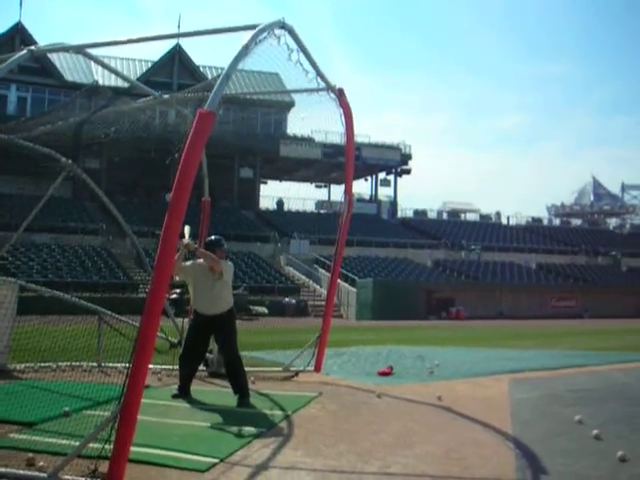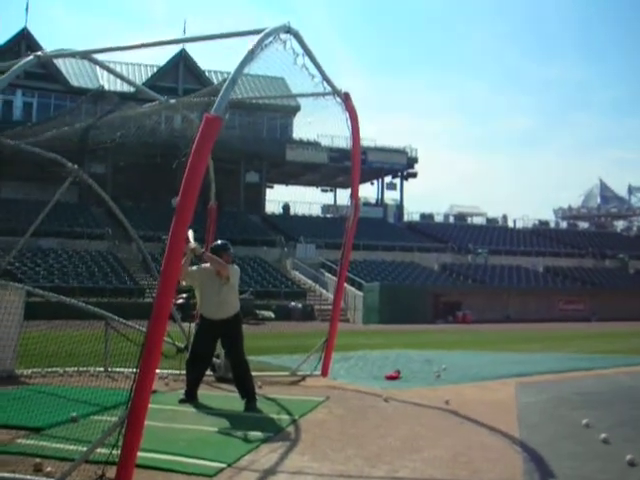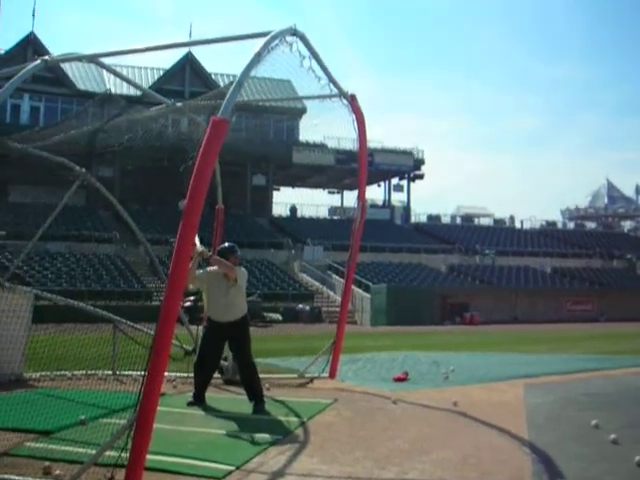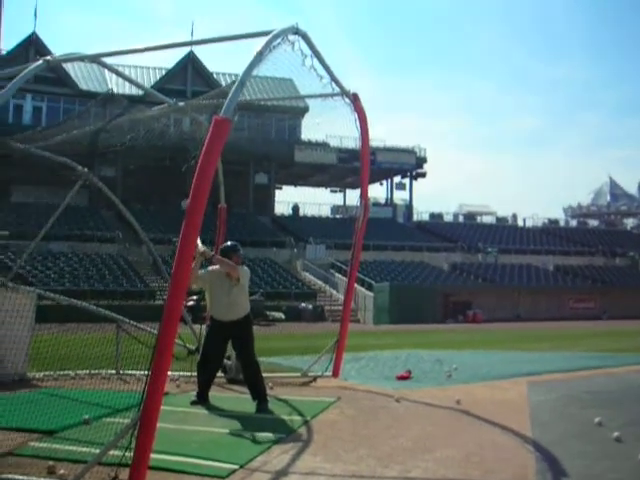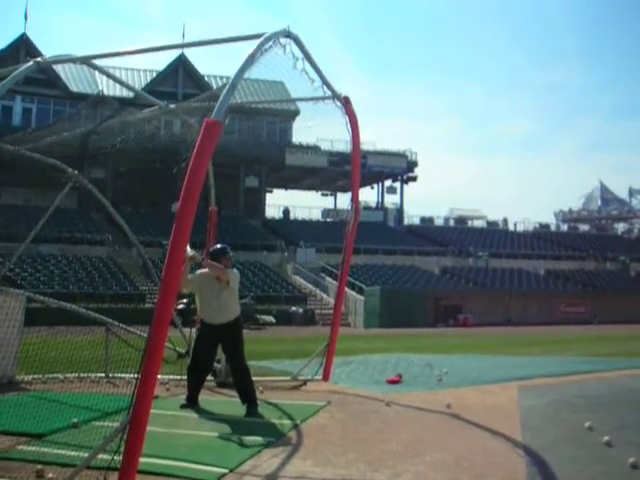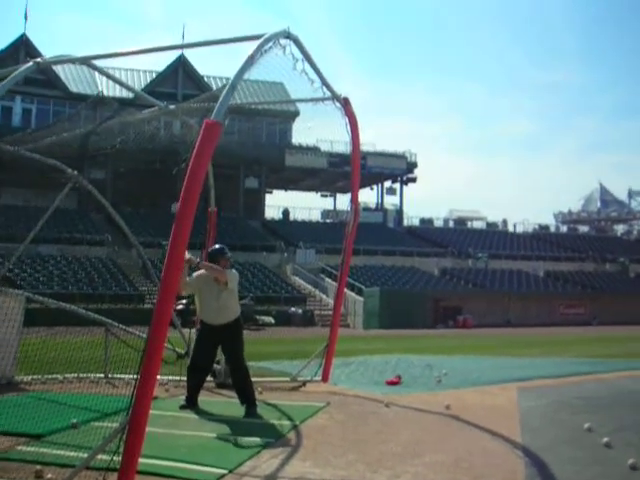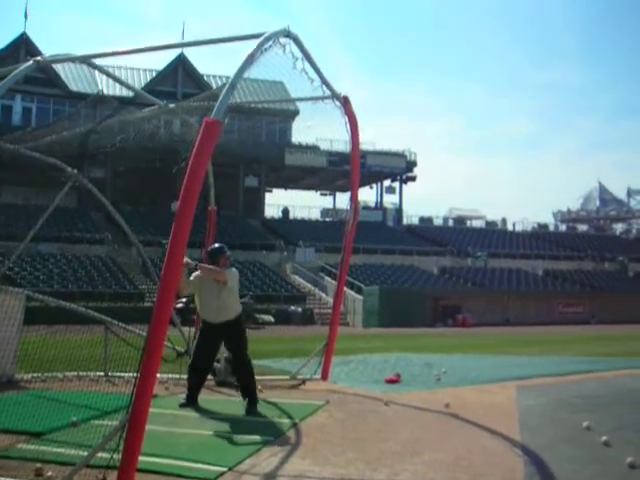
dt=0.1s
person 1, frame 1
left shoulder: (228, 267)
right shoulder: (195, 266)
left elbow: (215, 263)
right elbow: (175, 270)
left wrist: (194, 248)
right wrist: (183, 250)
left hip: (224, 317)
right hip: (200, 317)
left knee: (231, 356)
right knee: (188, 354)
left ankle: (243, 394)
right ankle: (184, 388)
person 1, frame 2
left shoulder: (234, 271)
right shoulder: (201, 271)
left elbow: (222, 267)
right elbow: (182, 276)
left wrist: (201, 252)
right wrist: (189, 255)
left hip: (230, 321)
right hip: (207, 321)
left knee: (238, 361)
right knee: (195, 359)
left ankle: (250, 399)
right ankle: (190, 393)
person 1, frame 3
left shoulder: (242, 273)
right shoulder: (208, 274)
left elbow: (230, 270)
right elbow: (189, 279)
left wrist: (208, 256)
right wrist: (196, 258)
left hip: (238, 324)
right hip: (214, 324)
left knee: (245, 363)
right knee: (203, 362)
left ankle: (258, 401)
right ankle: (198, 396)
person 1, frame 4
left shoulder: (244, 272)
right shoulder: (211, 273)
left elbow: (232, 269)
right elbow: (192, 280)
left wrist: (210, 255)
right wrist: (199, 258)
left hip: (241, 323)
right hip: (217, 323)
left knee: (249, 362)
right knee: (206, 361)
left ankle: (261, 400)
right ankle: (202, 395)
person 1, frame 5
left shoulder: (234, 275)
right shoulder: (201, 276)
left elbow: (222, 273)
right elbow: (182, 284)
left wrist: (200, 259)
right wrist: (188, 263)
left hip: (231, 326)
right hip: (207, 326)
left knee: (238, 365)
right knee: (197, 365)
left ankle: (251, 404)
right ankle: (192, 399)
person 1, frame 6
left shoulder: (233, 275)
right shoulder: (200, 277)
left elbow: (220, 274)
right elbow: (182, 289)
left wrist: (196, 263)
right wrist: (186, 266)
left hip: (231, 326)
right hip: (207, 327)
left knee: (237, 366)
right knee: (197, 365)
left ankle: (250, 404)
right ankle: (191, 399)
person 1, frame 7
left shoulder: (233, 274)
right shoulder: (199, 277)
left elbow: (218, 274)
right elbow: (182, 290)
left wrist: (194, 265)
right wrist: (184, 268)
left hip: (233, 324)
right hip: (209, 326)
left knee: (242, 362)
right knee: (198, 363)
left ankle: (252, 402)
right ankle: (191, 398)
